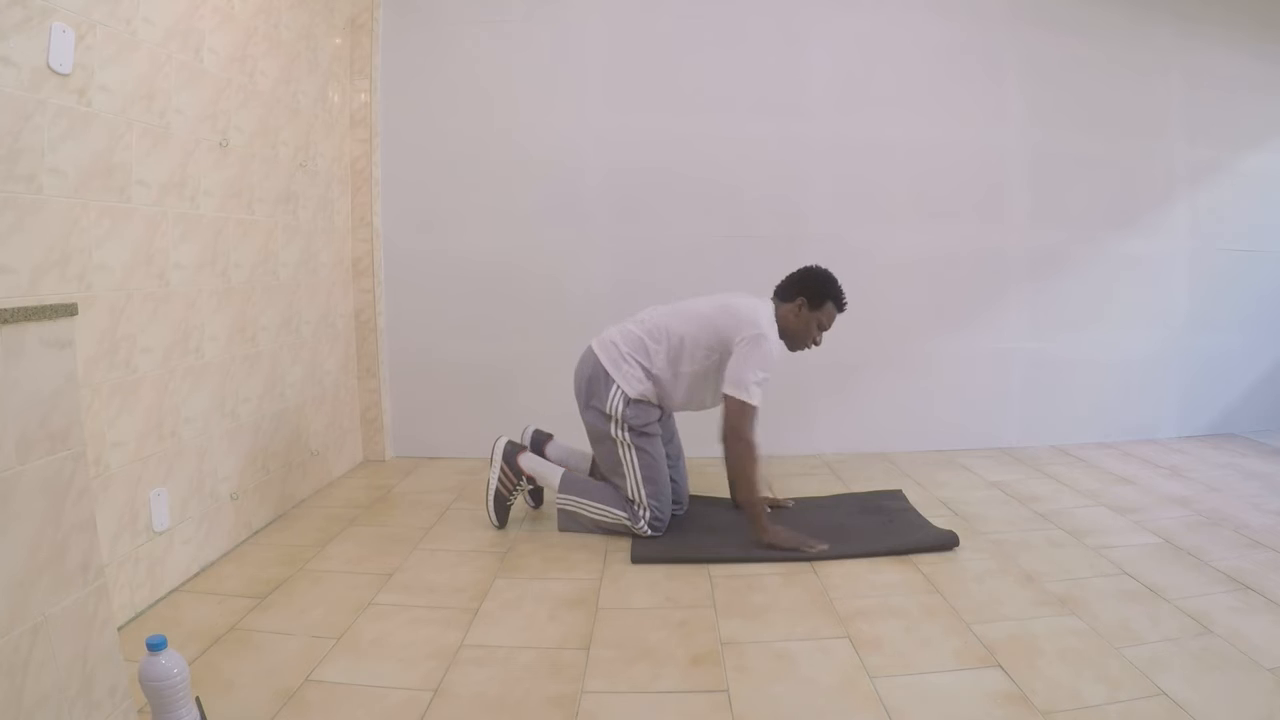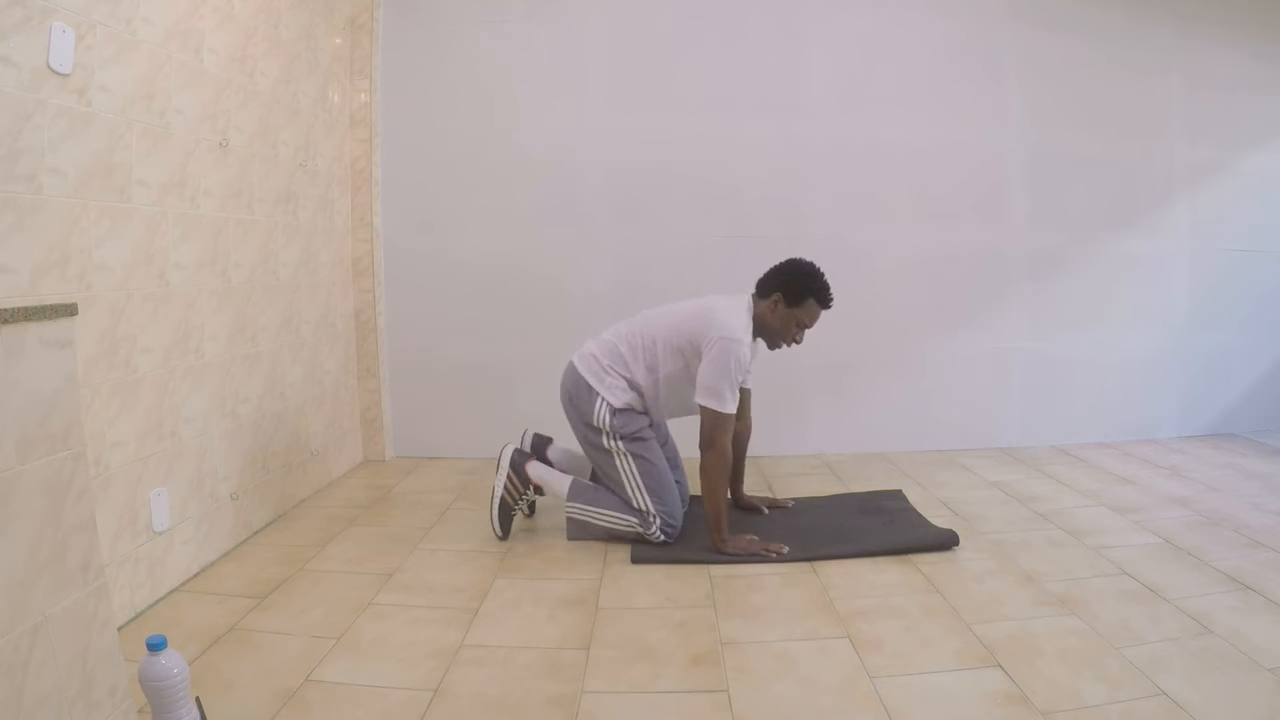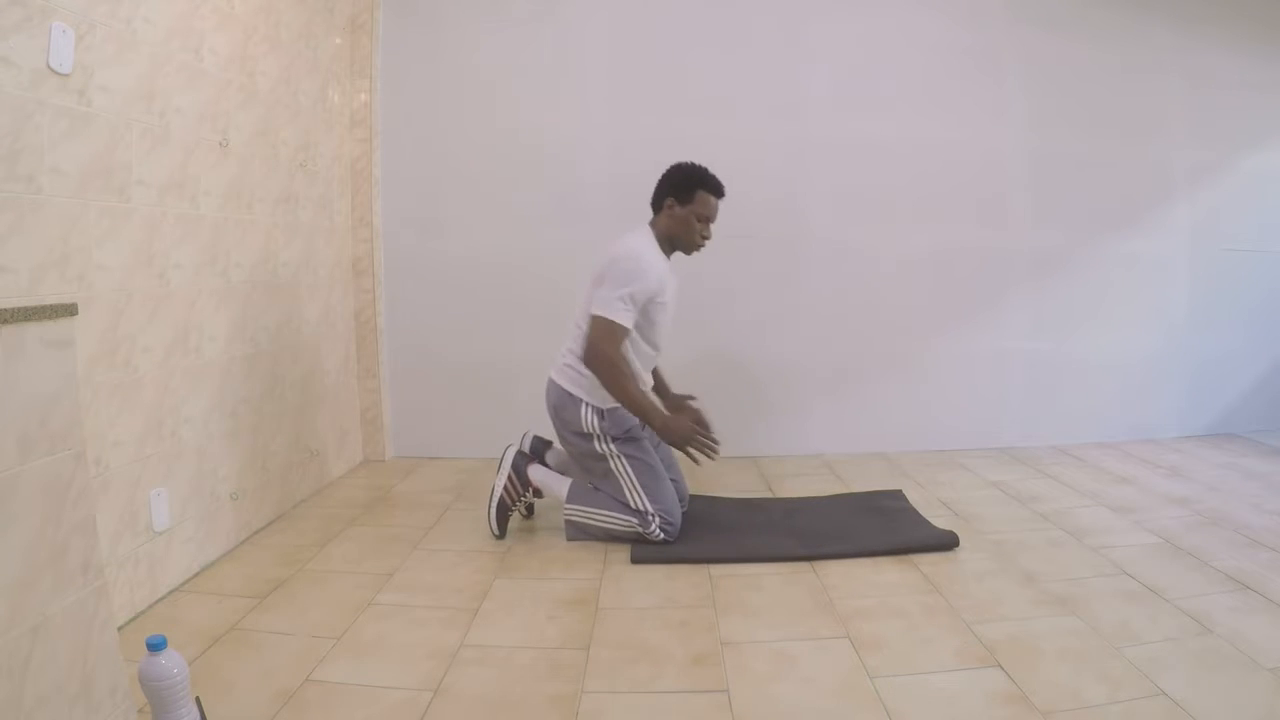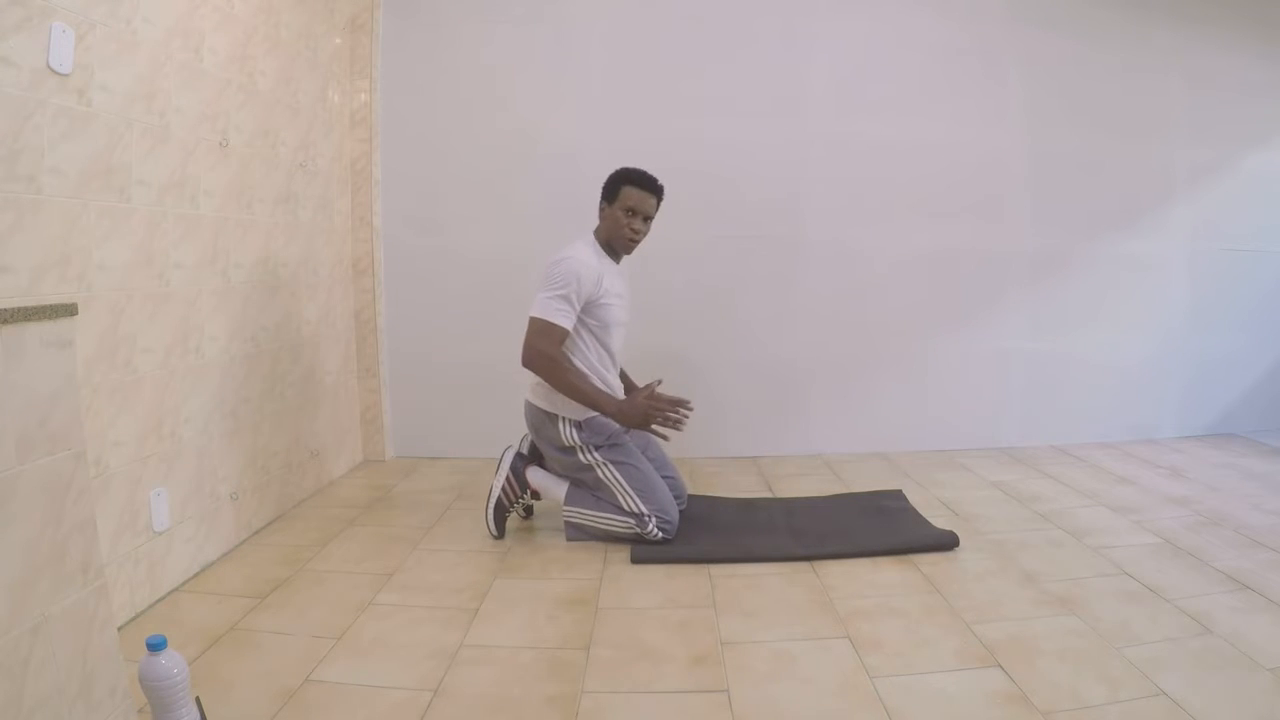
dt=1s
person 1, frame 1
left shoulder: (751, 320)
right shoulder: (761, 335)
left elbow: (734, 420)
right elbow: (737, 436)
left wrist: (740, 495)
right wrist: (761, 526)
left hip: (632, 381)
right hip: (615, 382)
left knee: (674, 501)
right knee: (648, 517)
left ankle: (547, 451)
right ankle: (521, 465)
person 1, frame 2
left shoulder: (741, 322)
right shoulder: (731, 337)
left elbow: (740, 422)
right elbow: (715, 443)
left wrist: (738, 494)
right wrist: (722, 538)
left hip: (618, 389)
right hip: (600, 392)
left knee: (675, 497)
right knee: (660, 523)
left ankle: (547, 455)
right ankle: (529, 474)
person 1, frame 3
left shoulder: (653, 259)
right shoulder: (638, 261)
right elbow: (600, 354)
left wrist: (670, 399)
right wrist: (663, 423)
left hip: (611, 402)
right hip: (588, 404)
left knee: (675, 498)
right knee: (661, 521)
left ankle: (545, 457)
right ankle: (531, 477)
person 1, frame 4
left shoulder: (610, 268)
right shoulder: (577, 266)
right elbow: (537, 354)
left wrist: (636, 396)
right wrist: (619, 408)
left hip: (600, 414)
right hip: (571, 421)
left knee: (675, 496)
right knee: (660, 521)
left ankle: (543, 463)
right ankle: (529, 478)
